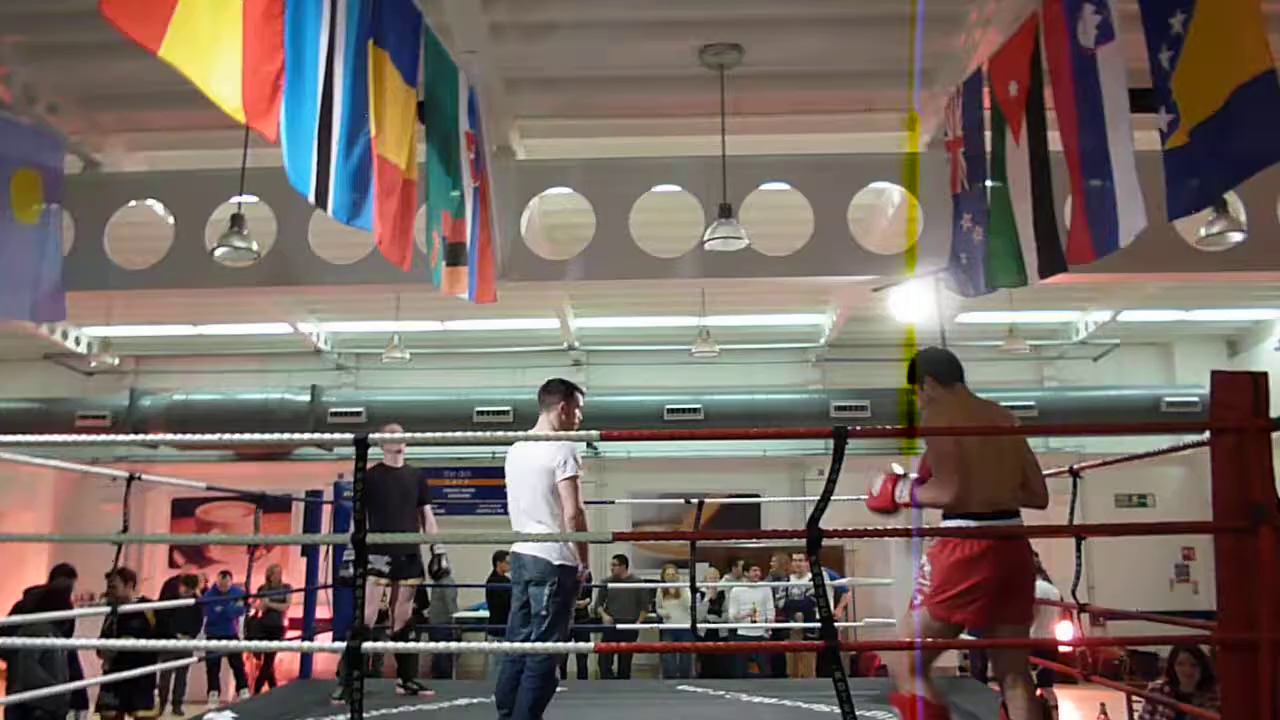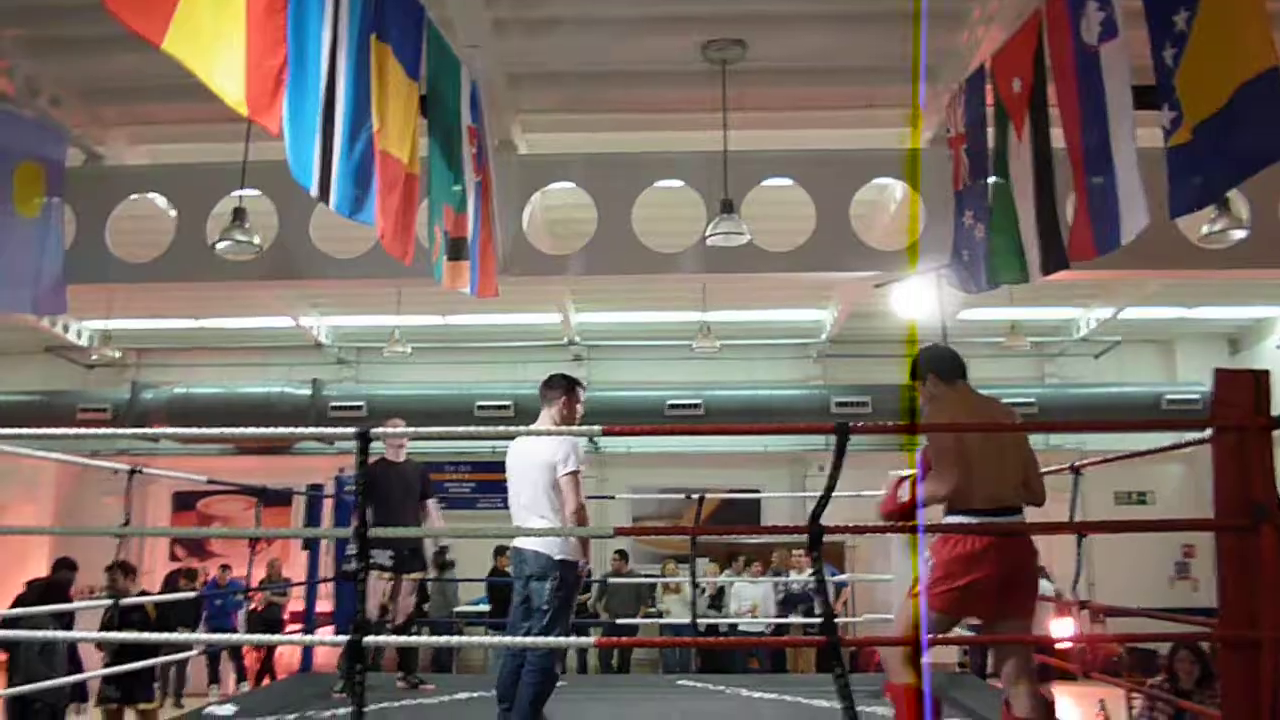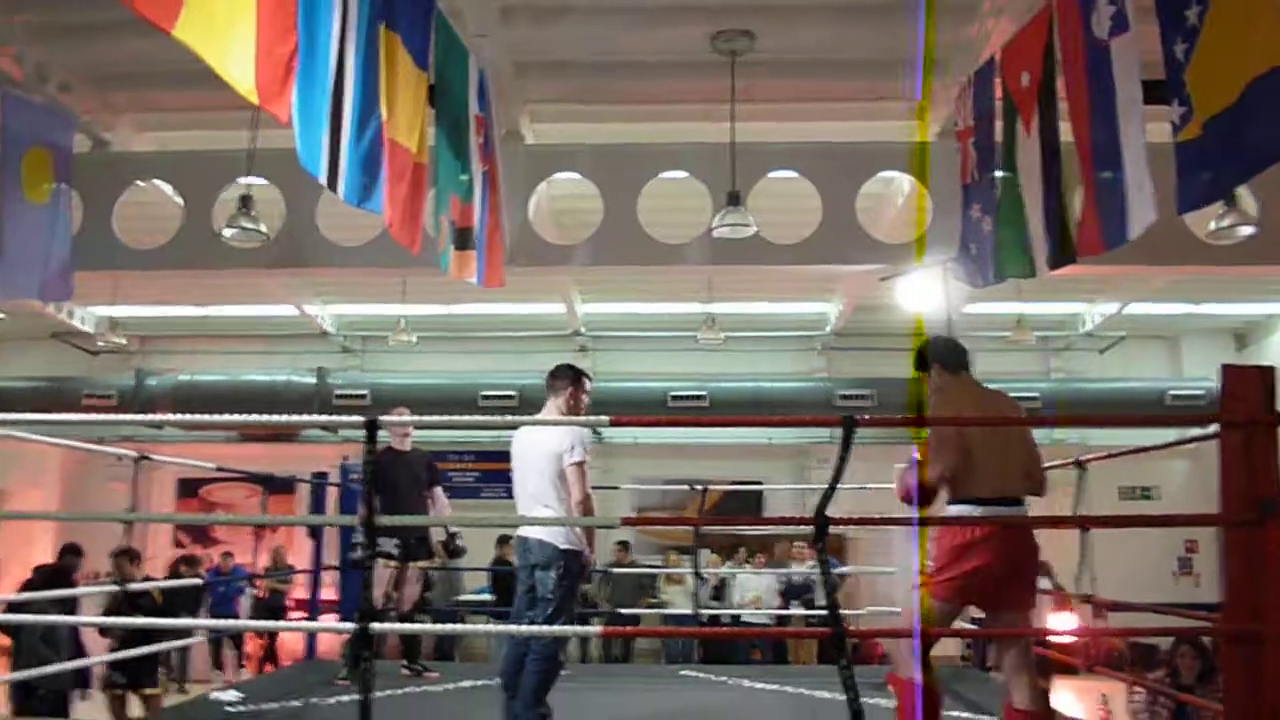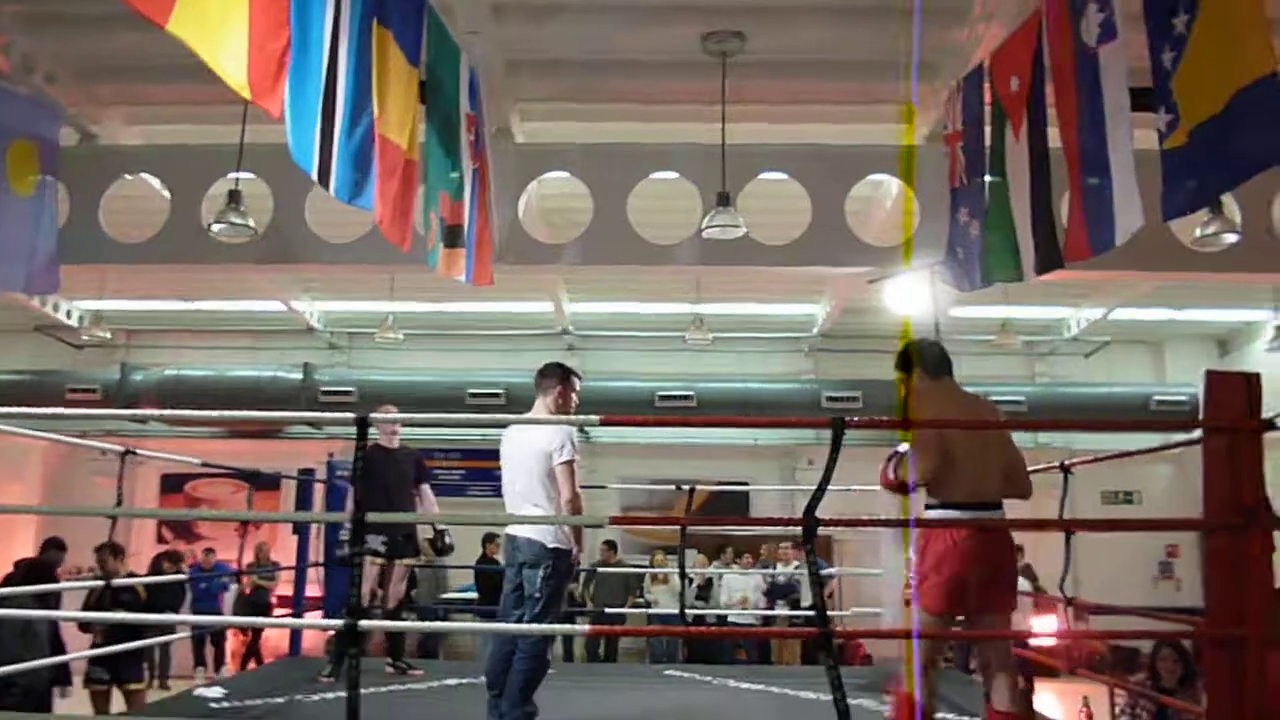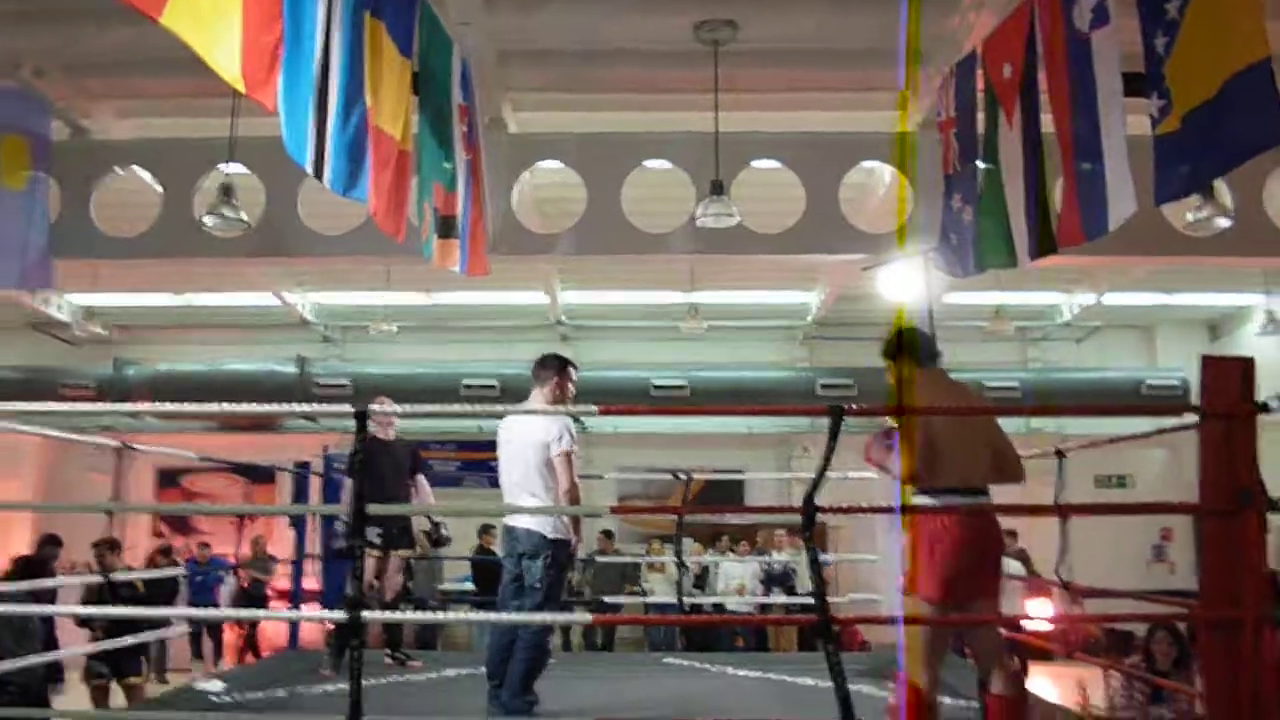
dt=0.1s
person 1, frame 1
left shoulder: (938, 415)
right shoulder: (1004, 418)
left elbow: (949, 492)
right elbow: (1038, 496)
left wrist: (907, 492)
left hip: (967, 549)
right hip: (1012, 548)
left knee: (906, 664)
right knee: (1015, 679)
person 1, frame 2
left shoulder: (940, 410)
right shoulder: (1005, 414)
left elbow: (949, 484)
right elbow: (1036, 494)
left wrist: (910, 493)
left hip: (970, 544)
right hip: (1014, 543)
left knee: (895, 649)
right knee: (1017, 673)
person 1, frame 3
left shoulder: (944, 400)
right shoulder: (1009, 405)
left elbow: (942, 465)
right elbow: (1036, 483)
left wrist: (916, 475)
left hip: (970, 535)
right hip: (1016, 535)
left knee: (906, 648)
right knee: (1017, 666)
person 1, frame 4
left shoulder: (924, 403)
right shoulder: (988, 411)
left elbow: (921, 471)
right elbow: (1021, 487)
left wrist: (896, 468)
left hip: (950, 538)
right hip: (994, 539)
left knee: (916, 664)
right knee: (999, 667)
person 1, frame 5
left shoulder: (911, 394)
right shoulder: (972, 399)
left elbow: (907, 469)
right elbow: (1013, 469)
left wrist: (880, 453)
left hip: (937, 525)
right hip: (981, 522)
left knee: (920, 654)
right knee: (990, 652)
person 2, frame 1
left shoulder: (516, 450)
right shoulder: (562, 448)
right elbow: (572, 514)
right wrist: (583, 559)
left hip: (520, 554)
right hip: (553, 560)
left knee: (517, 644)
right knee: (542, 650)
person 2, frame 2
left shoulder: (516, 444)
right shoulder: (563, 443)
right elbow: (574, 509)
right wrist: (584, 554)
left hip: (521, 549)
right hip: (555, 554)
left knee: (518, 638)
right knee: (544, 644)
person 2, frame 3
left shoulder: (522, 434)
right shoulder: (570, 433)
right elbow: (580, 498)
right wrist: (589, 544)
left hip: (527, 539)
right hip: (560, 544)
left knee: (523, 627)
right knee: (547, 635)
person 2, frame 4
left shoulder: (511, 432)
right shoulder: (559, 432)
right elbow: (569, 497)
right wrist: (577, 542)
left hip: (515, 537)
right hip: (548, 543)
left knee: (509, 625)
right knee: (535, 633)
person 2, frame 5
left shoulder: (508, 423)
right shoulder: (557, 422)
right elbow: (567, 487)
right wrist: (575, 531)
left hip: (514, 528)
right hip: (547, 532)
left knee: (510, 615)
right knee: (535, 623)
person 3, frame 1
left shoulder: (416, 477)
right shoulder: (370, 476)
left elbow: (427, 516)
left wrist: (437, 551)
left hip: (409, 554)
right hip: (379, 553)
left knee: (404, 620)
right knee: (367, 618)
left ankle: (406, 679)
right ankle: (346, 681)
person 3, frame 2
left shoulder: (418, 471)
right shoulder: (373, 471)
left elbow: (430, 509)
left wrist: (441, 543)
right wrist: (352, 551)
left hip: (412, 548)
right hip: (382, 547)
left knee: (405, 614)
right knee: (369, 612)
left ankle: (406, 672)
right ankle: (347, 674)
person 3, frame 3
left shoulder: (425, 459)
right shoulder: (379, 459)
left elbow: (438, 497)
left wrist: (452, 531)
left hip: (418, 537)
right hip: (388, 536)
left knee: (411, 602)
left ankle: (410, 660)
right ankle: (351, 662)
person 3, frame 4
left shoulder: (412, 457)
right shoulder: (367, 456)
left elbow: (425, 494)
right elbow: (353, 498)
left wrist: (440, 528)
right wrist: (346, 536)
left hip: (405, 534)
right hip: (375, 533)
left knee: (396, 600)
right knee: (362, 597)
left ankle: (395, 658)
right ankle: (336, 659)
person 3, frame 5
left shoulder: (408, 449)
right shoulder: (363, 449)
left elbow: (420, 485)
right elbow: (348, 491)
right wrist: (343, 528)
left hip: (400, 525)
right hip: (371, 525)
left knee: (393, 590)
right knee: (359, 589)
left ankle: (394, 649)
right ankle: (337, 651)
